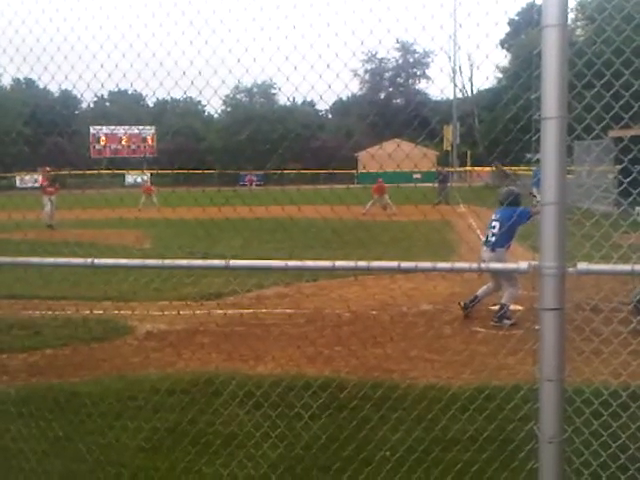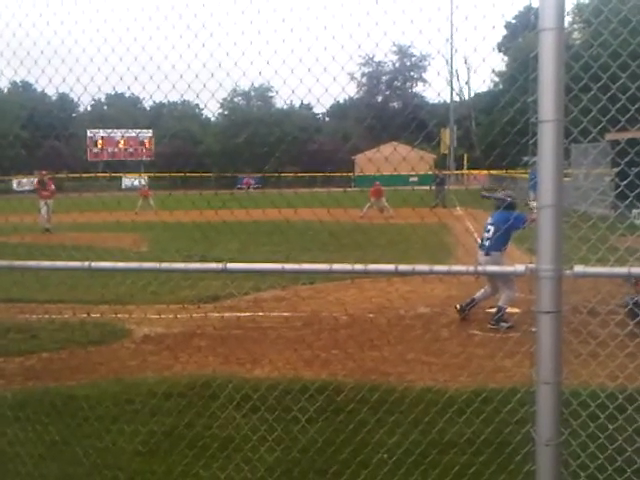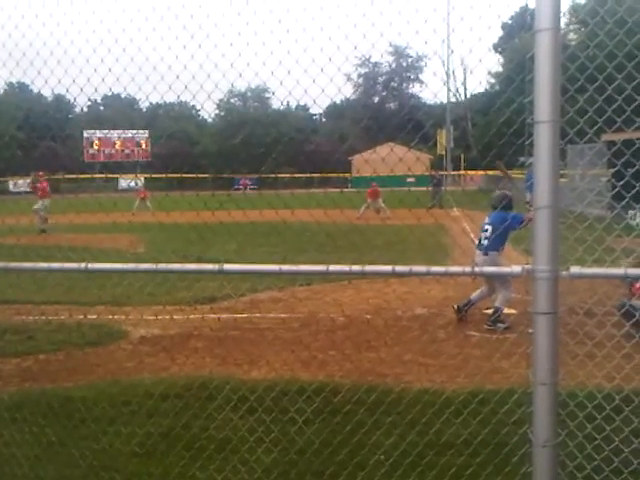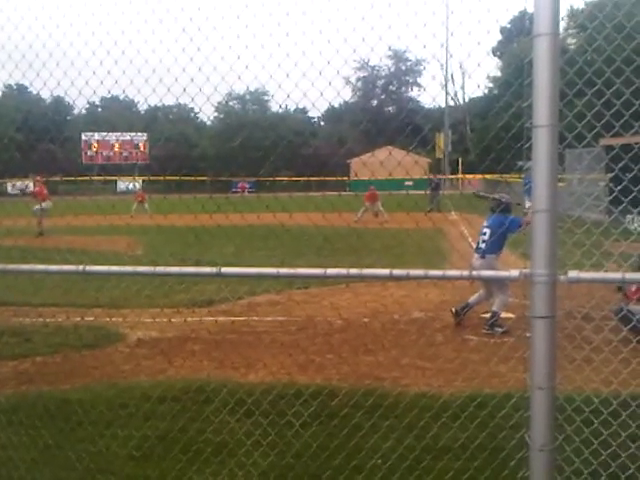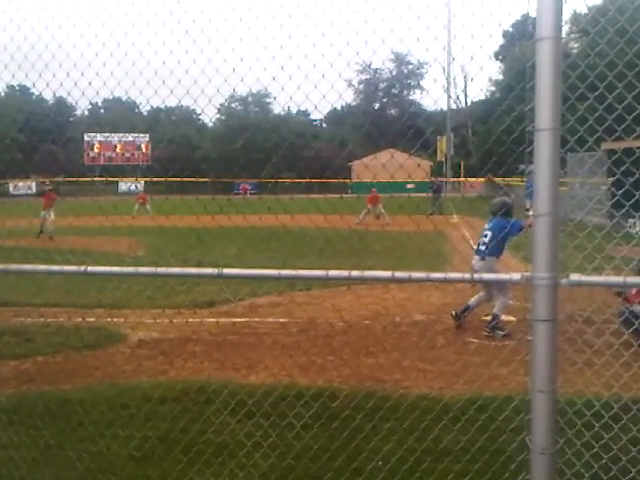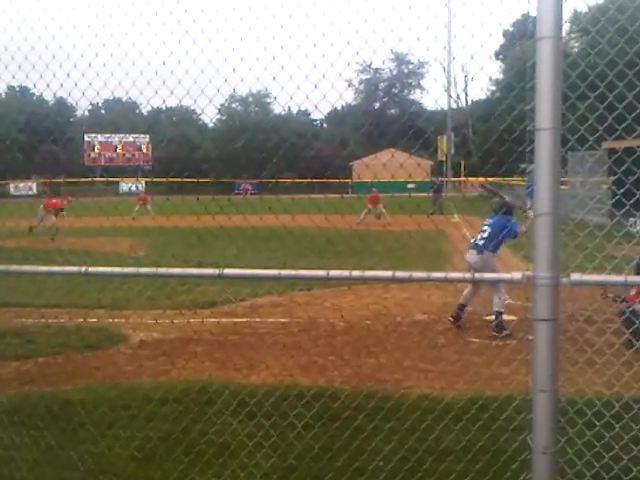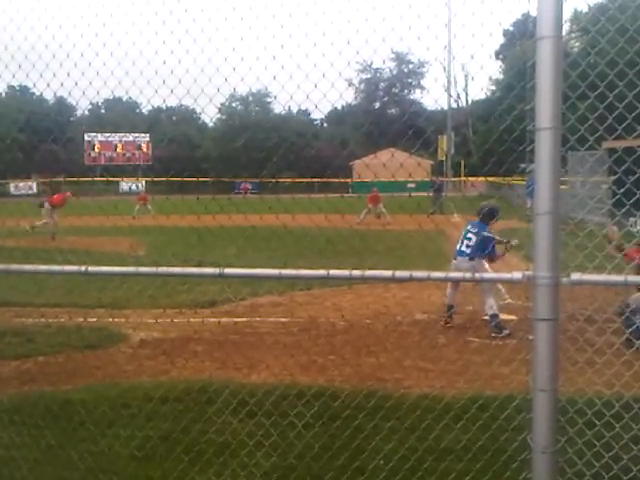
dt=0.4s
person 1, frame 1
left shoulder: (499, 212)
right shoulder: (514, 212)
left elbow: (523, 216)
right elbow: (535, 211)
left hip: (486, 252)
right hip: (497, 254)
left knee: (496, 283)
right knee: (512, 285)
left ankle: (468, 304)
right ankle: (499, 317)
person 1, frame 2
left shoulder: (495, 216)
right shoulder: (508, 216)
left elbow: (522, 220)
right elbow: (531, 219)
left wrist: (530, 215)
left hip: (483, 256)
right hip: (493, 257)
left knee: (494, 287)
right knee: (509, 287)
left ankle: (464, 307)
right ankle: (497, 319)
person 1, frame 3
left shoulder: (492, 215)
right shoulder: (506, 216)
left elbow: (518, 224)
right elbow: (528, 218)
left hip: (480, 256)
right hip: (490, 258)
left knee: (490, 287)
right knee: (505, 287)
left ankle: (462, 308)
right ankle: (493, 320)
person 1, frame 4
left shoulder: (491, 219)
right shoulder: (504, 220)
left elbow: (517, 223)
right elbow: (526, 221)
left wrist: (524, 218)
left hip: (477, 259)
right hip: (487, 261)
left knee: (488, 291)
right knee: (503, 291)
left ankle: (459, 311)
right ankle: (491, 324)
person 1, frame 5
left shoulder: (492, 221)
right shoulder: (505, 222)
left elbow: (516, 227)
right elbow: (527, 225)
right wrist: (532, 216)
left hip: (477, 261)
right hip: (487, 262)
left knee: (488, 293)
right knee: (503, 293)
left ankle: (460, 314)
right ankle: (492, 326)
person 1, frame 6
left shoulder: (491, 218)
right shoulder: (506, 220)
left elbow: (510, 228)
right elbow: (519, 232)
left wrist: (525, 220)
right wrist: (529, 219)
left hip: (471, 255)
right hip: (483, 257)
left knee: (474, 286)
right knee: (498, 290)
left ankle: (456, 315)
right ankle: (498, 325)
person 1, frame 7
left shoulder: (470, 224)
right shoulder: (488, 233)
right elbow: (492, 259)
left wrist: (505, 242)
right wrist: (507, 248)
left hip: (457, 261)
right hip: (474, 263)
left knee: (452, 286)
right knee: (488, 294)
left ankle: (448, 317)
right ankle: (496, 326)
